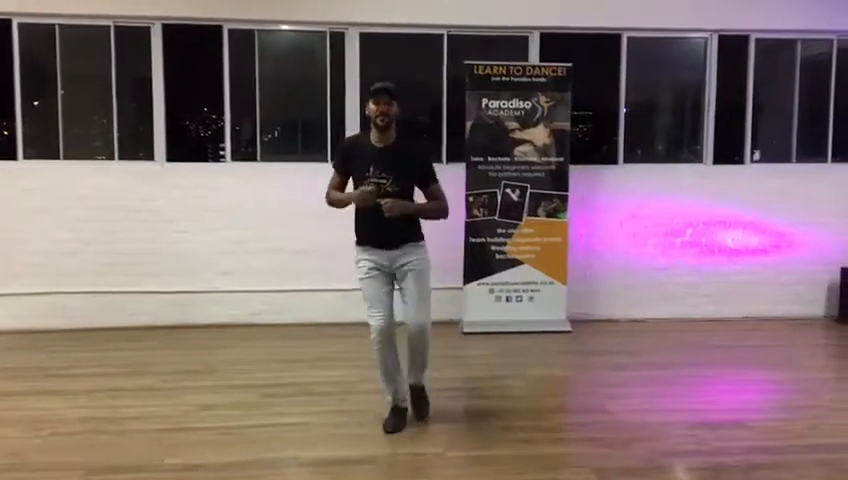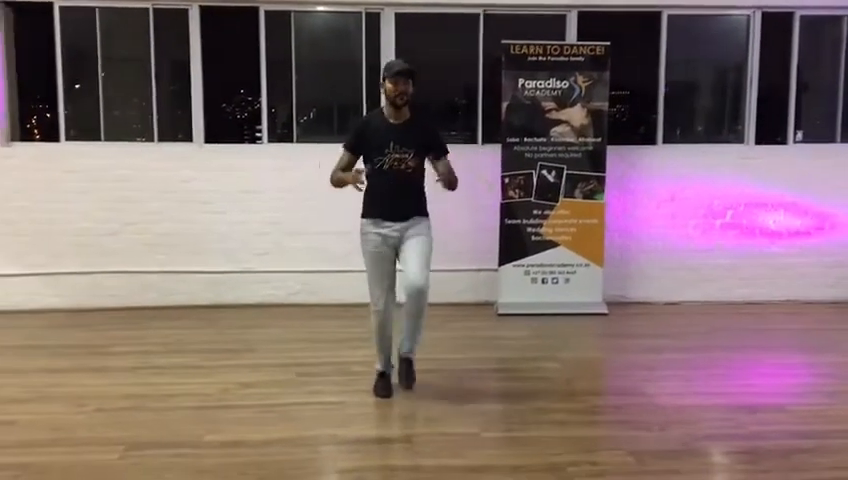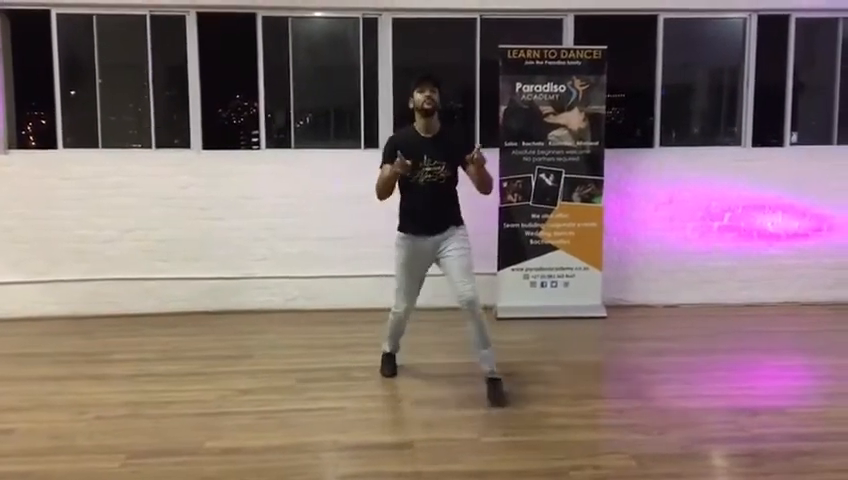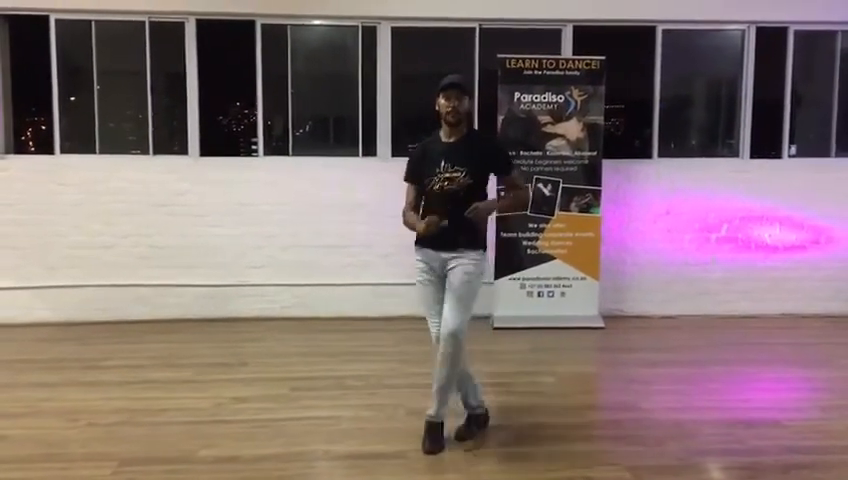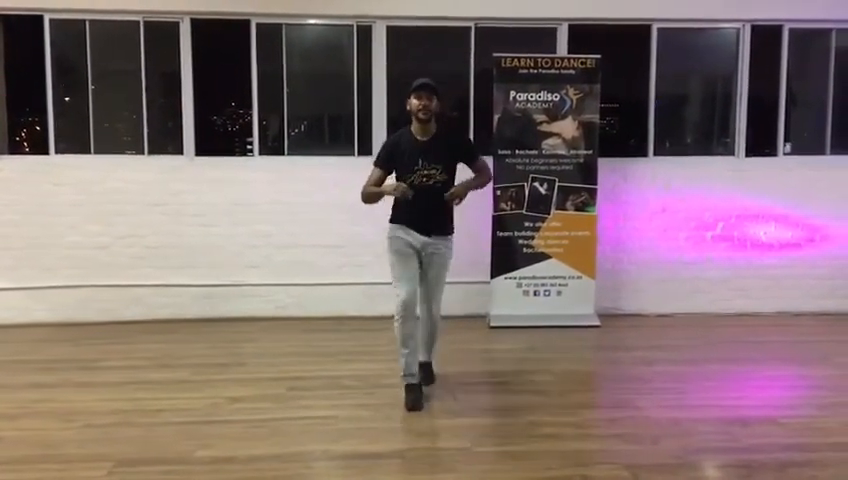
dt=1s
person 1, frame 1
left shoulder: (413, 155)
right shoulder: (351, 148)
left elbow: (441, 209)
right elbow: (330, 196)
left wrist: (405, 206)
right wrist: (350, 196)
left hip: (410, 250)
right hip: (369, 253)
left knee: (419, 325)
right knee: (380, 327)
left ankle: (416, 382)
right ankle: (397, 400)
person 1, frame 2
left shoulder: (425, 129)
right shoulder: (366, 126)
left elbow: (451, 182)
right elbow: (336, 176)
left wrist: (447, 176)
right wrist: (347, 176)
left hip: (415, 223)
right hip: (375, 225)
left knee: (417, 285)
right knee: (380, 302)
left ankle: (407, 354)
right ankle: (383, 369)
person 1, frame 3
left shoulder: (455, 140)
right shoulder: (399, 142)
left elbow: (485, 188)
right elbow: (381, 193)
left wrist: (479, 167)
right wrist: (393, 174)
left hip: (452, 233)
right hip: (413, 237)
left knee: (469, 299)
right knee: (403, 305)
left ankle: (491, 374)
right ankle: (389, 352)
person 1, frame 4
left shoulder: (487, 147)
right shoulder: (422, 151)
left elbow: (520, 192)
right elbow: (409, 208)
left wrist: (492, 205)
right wrist: (419, 224)
left hip: (468, 255)
right hip: (427, 254)
left knee: (453, 332)
right knee: (440, 337)
left ankle: (435, 418)
right ankle: (475, 409)
person 1, frame 5
left shoulder: (454, 142)
right shoulder: (395, 143)
left elbow: (486, 173)
right elbow: (366, 194)
left wrist: (467, 186)
right wrist: (388, 190)
left hip: (439, 237)
right hip: (403, 234)
left knee: (430, 308)
right knee: (405, 302)
left ankle: (425, 361)
right ankle: (411, 379)
